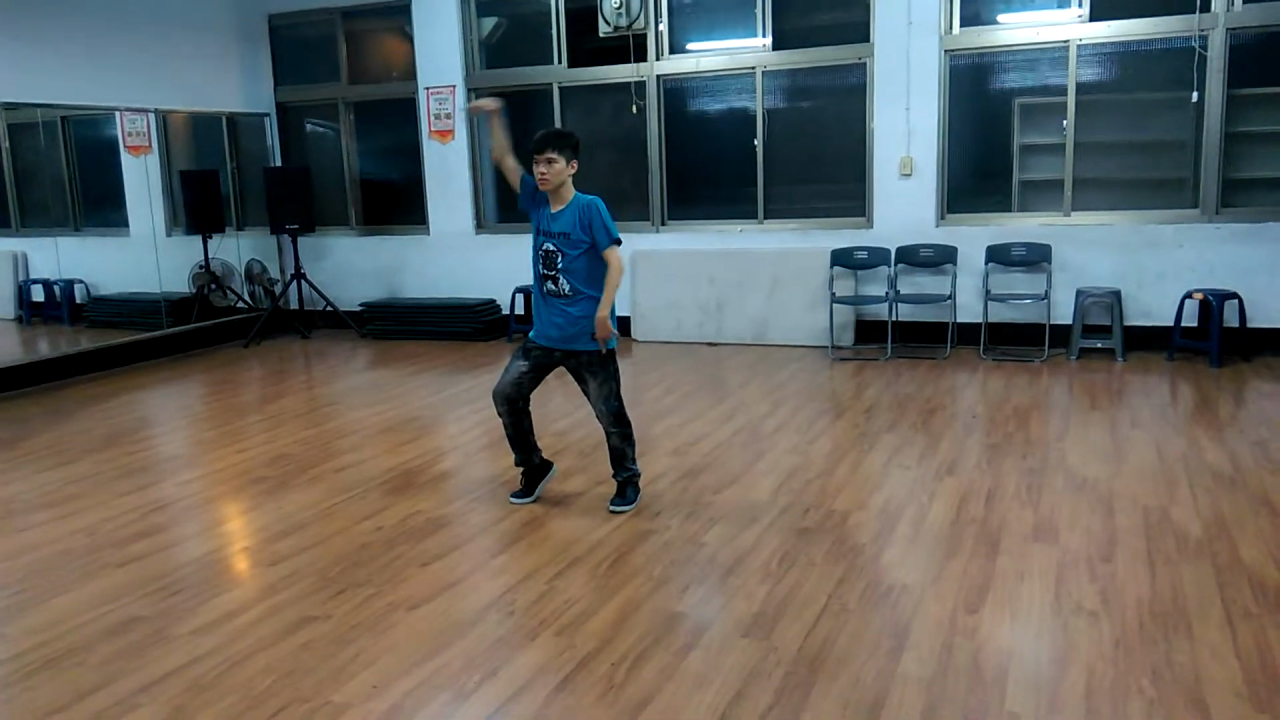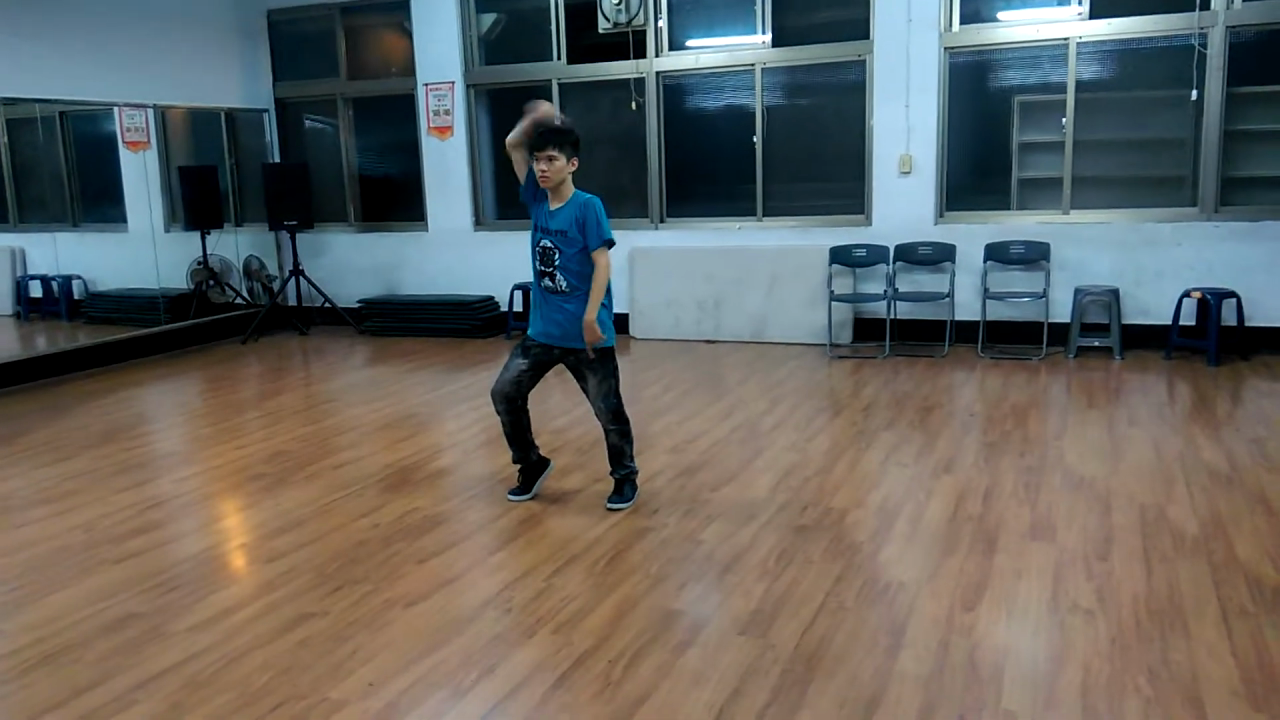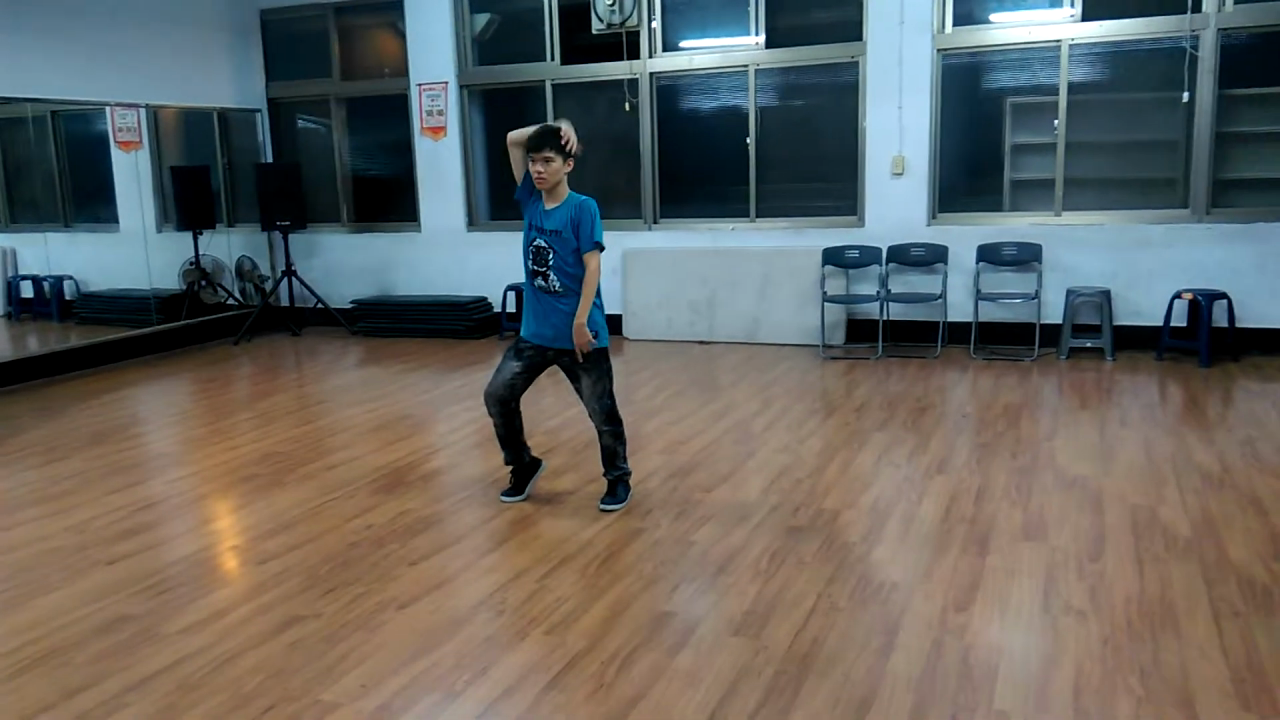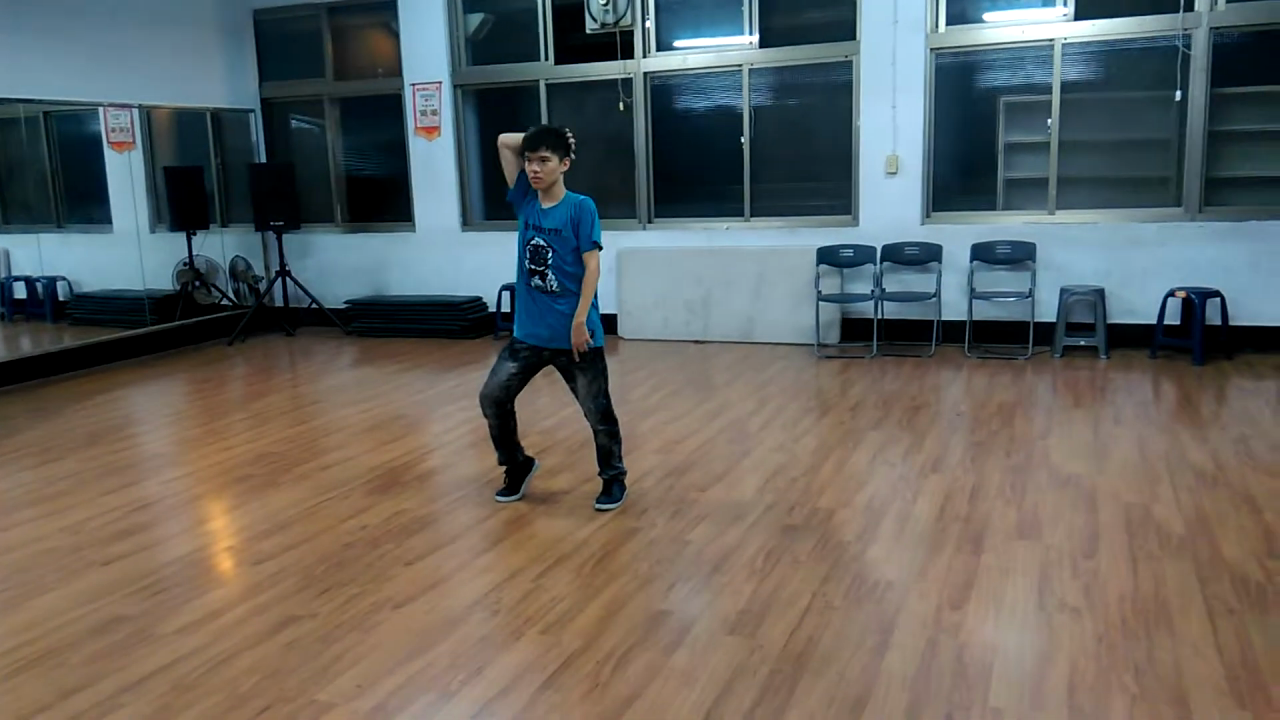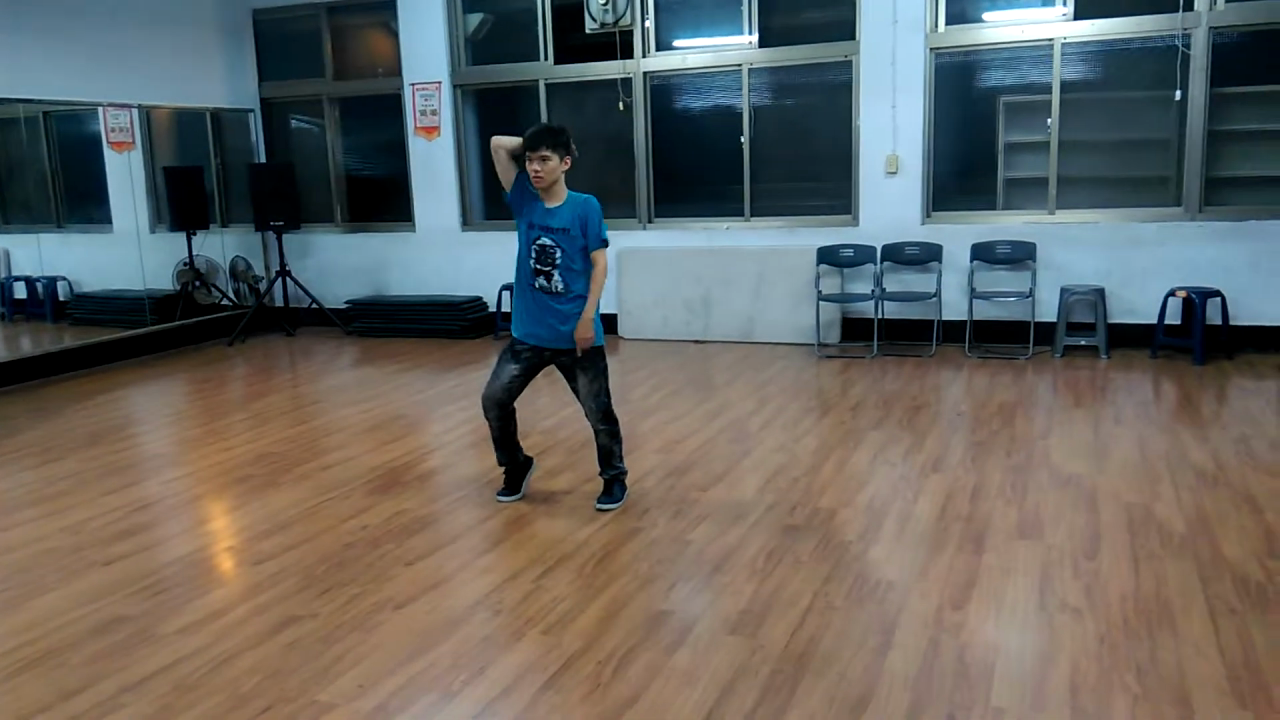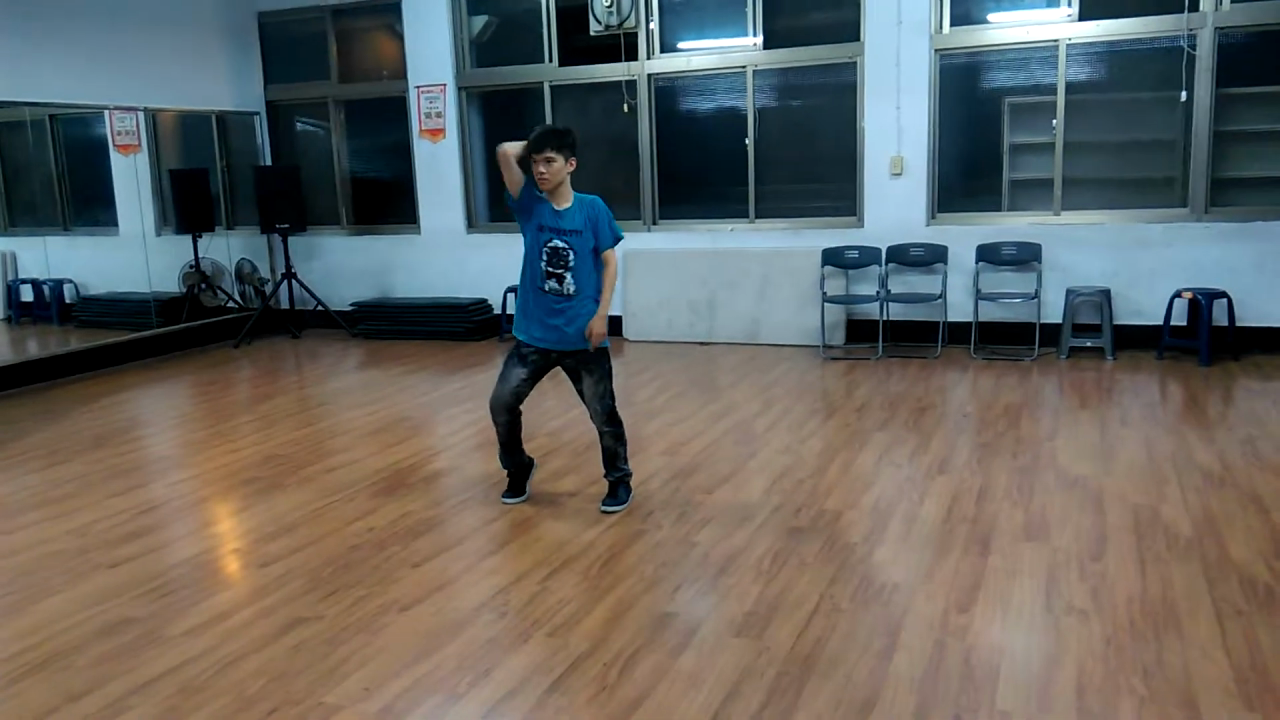
dt=0.1s
person 1, frame 1
left shoulder: (590, 208)
right shoulder: (536, 201)
left elbow: (615, 263)
right elbow: (503, 159)
left wrist: (603, 313)
right wrist: (495, 114)
left hip: (588, 335)
right hip: (545, 333)
left knee: (609, 411)
right knee: (506, 394)
left ankle: (627, 479)
right ankle: (534, 468)
person 1, frame 2
left shoulder: (588, 206)
right shoulder: (536, 199)
left elbow: (601, 265)
right elbow: (513, 144)
left wrist: (590, 318)
right wrist: (535, 116)
left hip: (586, 331)
right hip: (542, 331)
left knee: (607, 410)
right knee: (504, 392)
left ankle: (625, 477)
right ankle: (532, 465)
person 1, frame 3
left shoulder: (583, 208)
right shoulder: (531, 199)
left elbow: (592, 268)
right elbow: (513, 141)
left wrist: (581, 322)
right wrist: (552, 127)
left hip: (579, 333)
right hip: (535, 332)
left knee: (601, 411)
right knee: (497, 395)
left ankle: (618, 479)
right ankle: (524, 467)
person 1, frame 4
left shoulder: (581, 207)
right shoulder: (525, 200)
left elbow: (592, 267)
right elbow: (503, 142)
left wrist: (581, 322)
right wrist: (532, 143)
left hip: (573, 333)
right hip: (529, 332)
left knee: (597, 411)
right knee: (492, 397)
left ankle: (614, 478)
right ankle: (517, 466)
person 1, frame 5
left shoulder: (585, 206)
right shoulder: (524, 201)
left elbow: (599, 264)
right elbow: (497, 145)
left wrist: (587, 318)
right wrist: (531, 143)
left hip: (575, 332)
right hip: (529, 332)
left knee: (598, 410)
right knee: (494, 398)
left ankle: (615, 478)
right ankle: (516, 466)
person 1, frame 6
left shoulder: (592, 208)
right shoulder: (528, 204)
left elbow: (609, 262)
right elbow: (505, 154)
left wrist: (602, 313)
right wrist: (529, 144)
left hip: (582, 334)
right hip: (534, 333)
left knee: (603, 412)
right knee: (502, 402)
left ankle: (619, 480)
right ankle: (518, 469)
